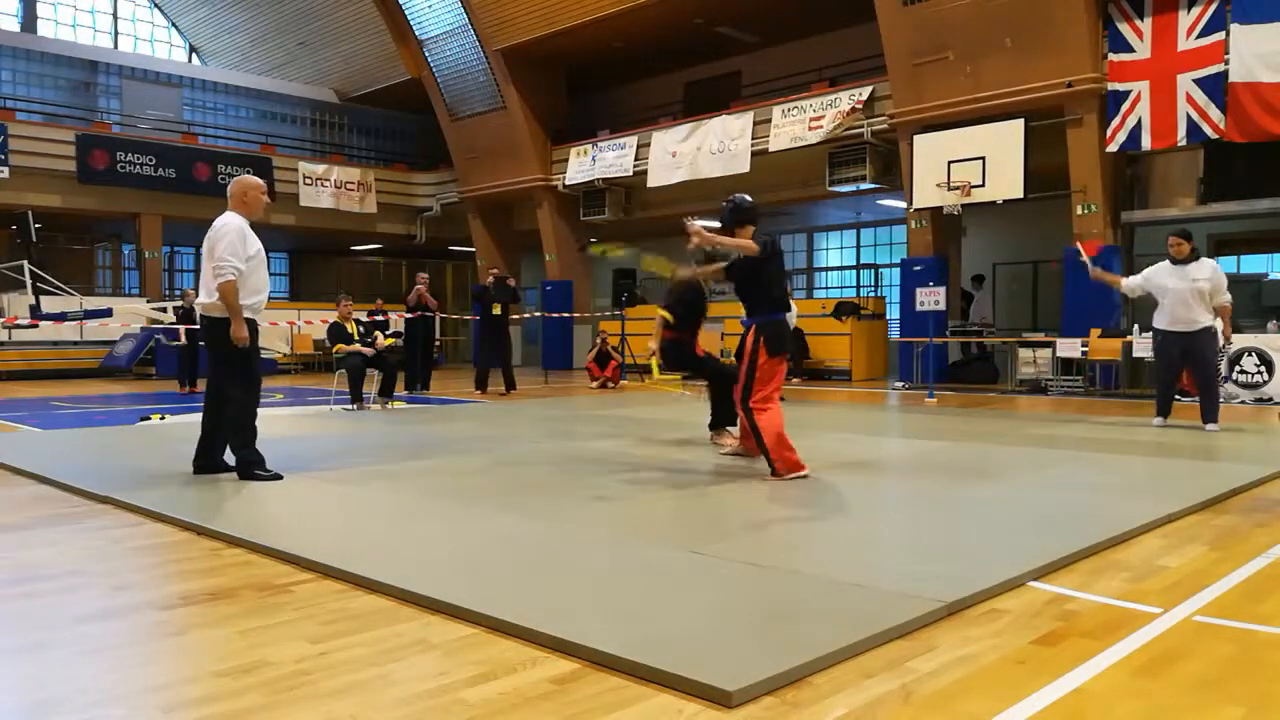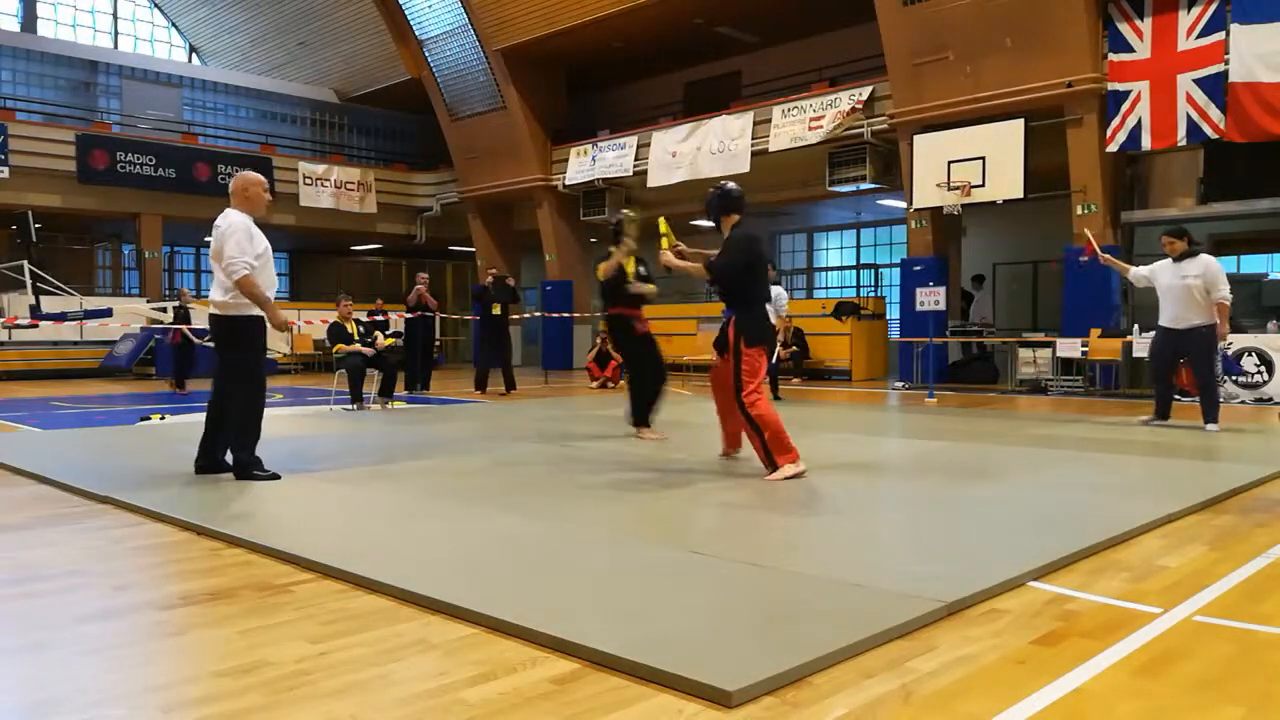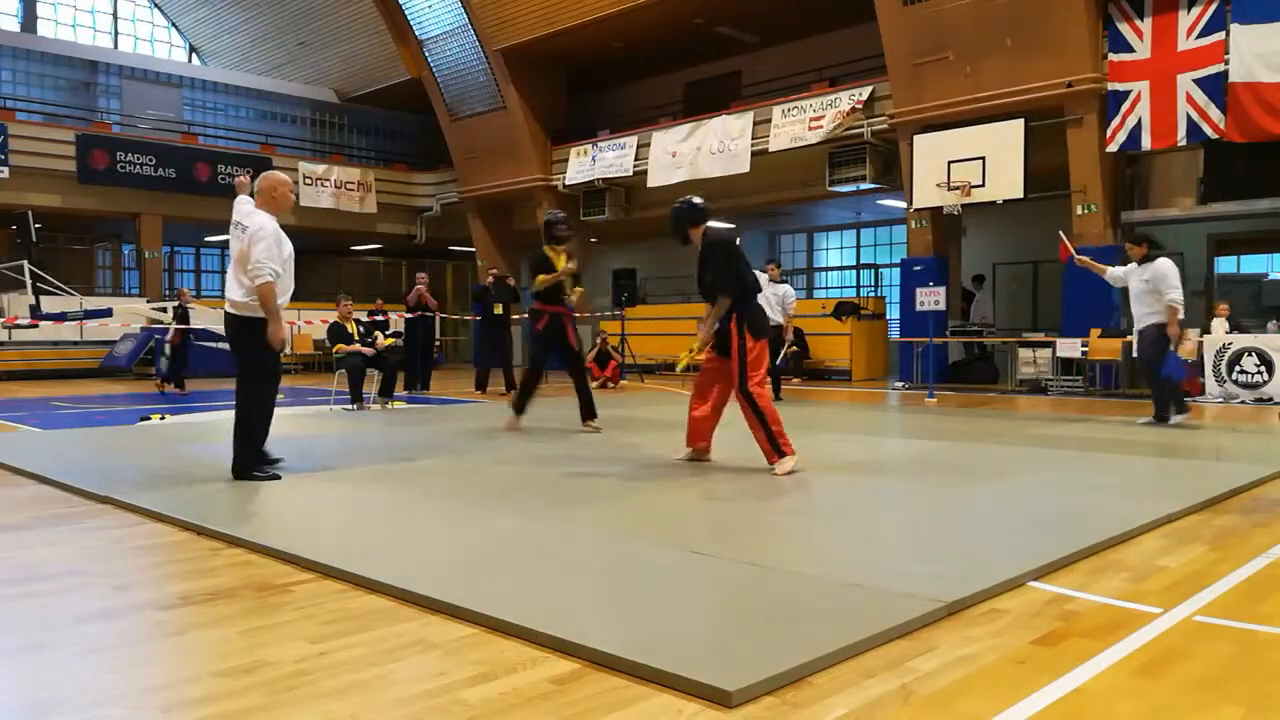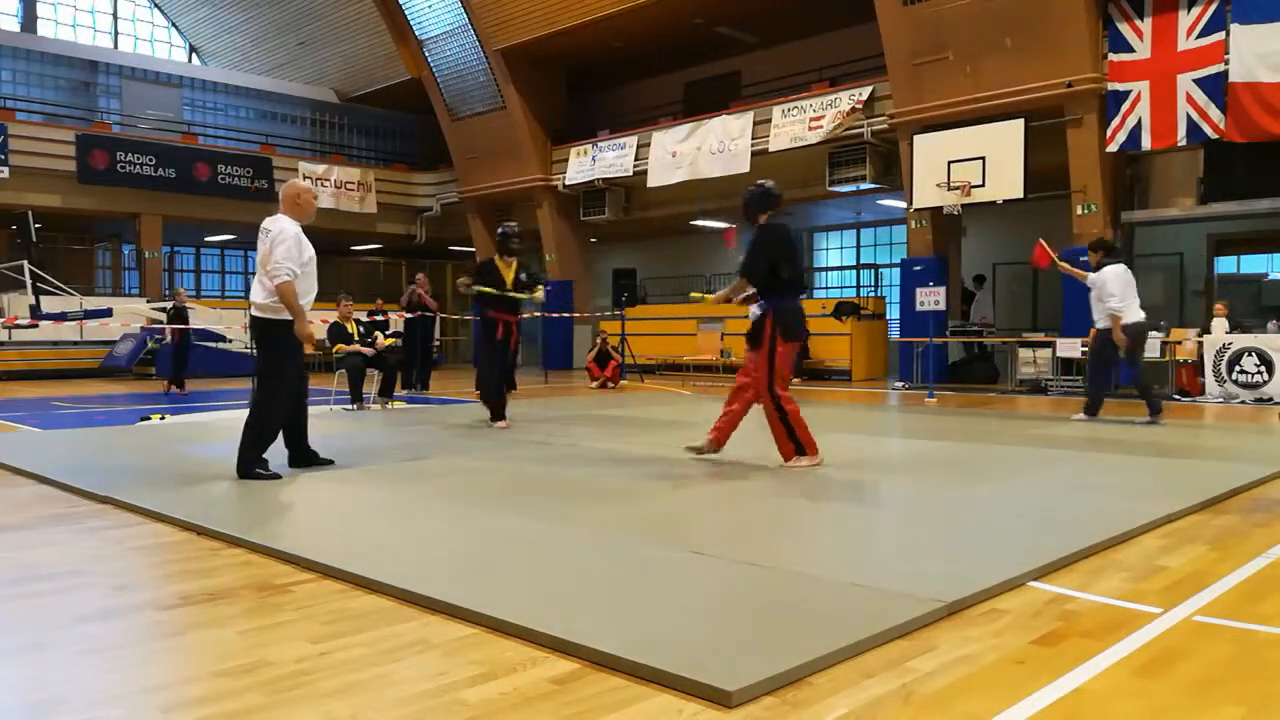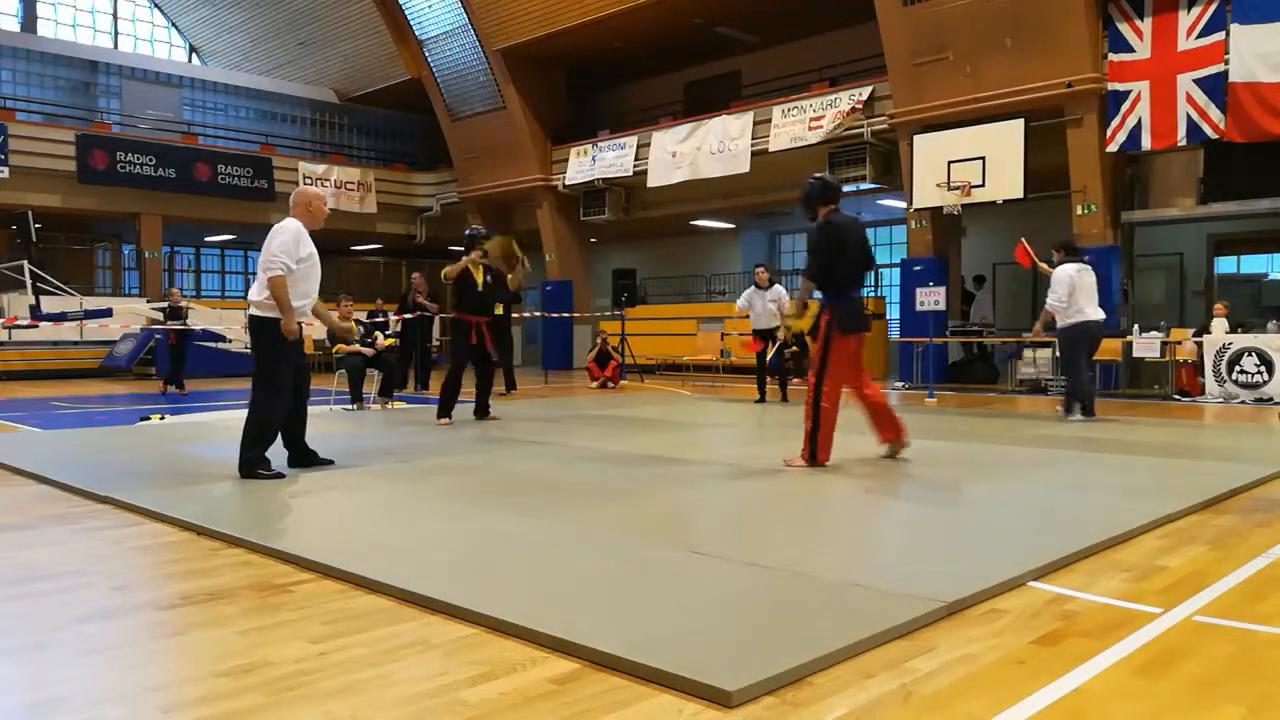
dt=0.4s
person 1, frame 1
left shoulder: (232, 226)
right shoulder: (233, 226)
right elbow: (226, 278)
right wrist: (238, 322)
left hip: (220, 320)
right hip: (230, 322)
left knee: (222, 389)
right knee: (243, 389)
left ankle: (208, 457)
right ankle: (248, 461)
person 1, frame 2
left shoulder: (231, 220)
right shoulder: (239, 224)
right elbow: (241, 274)
right wrist: (271, 308)
left hip: (230, 318)
right hip: (241, 319)
left knee: (228, 390)
right knee: (248, 391)
left ankle: (209, 457)
right ankle: (245, 462)
person 1, frame 3
left shoulder: (244, 213)
right shoulder: (266, 228)
left elbow: (244, 198)
right elbow: (263, 279)
left wrist: (243, 188)
right wrist: (275, 323)
left hip: (242, 317)
right hip: (254, 320)
left knee: (256, 387)
right knee: (257, 390)
left ankle: (250, 452)
right ankle: (246, 463)
person 1, frame 4
left shoulder: (274, 223)
right shoulder: (288, 231)
right elbow: (282, 280)
right wrist: (301, 320)
left hip: (277, 322)
right hip: (277, 322)
left knee: (294, 388)
right knee: (273, 392)
left ankle: (300, 452)
right ankle: (250, 461)
person 1, frame 5
left shoulder: (299, 234)
right shoulder: (290, 229)
left elbow: (305, 292)
right elbow: (275, 273)
left wrist: (334, 323)
right wrist: (287, 316)
left hip: (284, 323)
right hip: (273, 322)
left knee: (297, 388)
right knee: (271, 392)
left ankle: (299, 452)
right ankle: (252, 461)
person 2, frame 1
left shoulder: (765, 244)
right shoulder: (746, 256)
left elbow: (752, 249)
right elbow: (730, 270)
left wrist: (707, 238)
right wrist: (699, 271)
left hip: (766, 333)
right hip: (764, 330)
left knee: (756, 400)
right knee: (748, 392)
left ankle: (788, 464)
right ankle: (747, 443)
person 2, frame 2
left shoulder: (741, 238)
right shoulder: (740, 237)
left elbow: (713, 271)
right elbow: (724, 258)
left wrist: (675, 263)
right wrist: (691, 252)
left hip: (746, 324)
right hip: (745, 322)
left knee: (746, 394)
right knee: (722, 381)
left ankle: (787, 460)
right ankle: (732, 443)
person 2, frame 3
left shoulder: (719, 243)
right shoulder: (709, 246)
left elbow: (727, 293)
left wrist: (708, 329)
right wrist: (706, 329)
left hip: (746, 323)
right hip: (731, 324)
left knee: (748, 388)
right knee: (707, 383)
left ankle: (783, 453)
right ankle: (699, 446)
person 2, frame 4
left shoulder: (769, 231)
right shoulder: (783, 232)
left elbow: (750, 276)
left wrist: (725, 295)
right wrist: (737, 295)
left hip: (779, 318)
right hip: (779, 316)
left knee: (772, 388)
right knee: (748, 381)
left ankle: (806, 451)
right ankle: (715, 440)
person 2, frame 5
left shoulder: (827, 227)
right shoulder: (853, 225)
left elbow: (813, 273)
right elbow: (866, 265)
left wrist: (799, 302)
left hip: (837, 313)
right hip: (854, 309)
left knee: (822, 381)
right knee: (858, 378)
left ankle: (814, 454)
right ankle: (894, 435)
person 3, frame 1
left shoulder: (695, 286)
right shoulder: (689, 284)
right elbow: (663, 313)
right wrist: (655, 341)
left hip: (685, 345)
right hip: (679, 346)
left knee: (725, 374)
right knee: (725, 375)
left ankle: (719, 428)
right ankle: (718, 430)
person 3, frame 2
left shoulder: (640, 263)
right shoulder: (608, 258)
left elbow: (652, 291)
right elbow: (604, 274)
left wrist: (643, 288)
right wrist: (622, 250)
left hip: (638, 321)
right hip: (619, 321)
left knee: (657, 371)
right knee: (640, 371)
left ankle: (640, 417)
right ankle: (642, 424)
person 3, frame 3
left shoulder: (571, 259)
right shoulder: (539, 257)
left elbow: (576, 288)
right elbow: (537, 285)
left wrist: (574, 297)
right wrist: (561, 274)
left hip: (565, 318)
right hip: (543, 317)
left knee: (577, 367)
right knee: (536, 366)
left ankle: (588, 417)
right ankle: (518, 411)
person 3, frame 4
left shoulder: (522, 269)
right shoulder: (487, 267)
left elbow: (537, 286)
right elbow: (464, 284)
left wrist: (539, 294)
right wrist: (465, 284)
left hip: (513, 325)
right hip: (493, 323)
left knee: (506, 368)
right knee: (492, 366)
left ankle: (492, 402)
right ankle: (497, 415)
person 3, frame 5
left shoulder: (489, 270)
right shoulder: (461, 268)
left elbow: (512, 283)
right elbow: (445, 275)
left wrist: (519, 269)
right wrist: (466, 260)
left hip: (482, 326)
right hip: (463, 325)
left knee: (487, 368)
right knee: (457, 367)
left ankle: (482, 410)
right ankle: (444, 413)
person 4, frame 1
left shoulder: (1210, 267)
right shoulder: (1159, 270)
left elbow: (1221, 300)
right elbow: (1131, 284)
left wrist: (1226, 326)
right wrist: (1103, 277)
left hip: (1201, 332)
right hip: (1167, 333)
left knee: (1207, 376)
right knee: (1166, 376)
left ankle: (1210, 420)
right ankle: (1161, 414)
person 4, frame 2
left shoulder: (1207, 263)
right shoulder: (1162, 267)
left elbow: (1221, 295)
right elbow: (1137, 275)
left wrist: (1223, 323)
right wrist: (1112, 262)
left hip: (1200, 330)
right hip: (1167, 330)
left knee: (1205, 376)
right knee: (1159, 372)
left ankle: (1211, 420)
right ankle: (1160, 414)
person 4, frame 3
left shoulder: (1162, 266)
right shoulder: (1135, 268)
left elbow: (1174, 298)
right elbow: (1114, 274)
left wrist: (1173, 325)
right wrist: (1089, 264)
left hip: (1162, 327)
right hip: (1147, 328)
left knee: (1159, 370)
right knee: (1151, 372)
left ankle: (1180, 409)
right ankle: (1161, 414)
person 4, frame 4
left shoulder: (1108, 273)
right shoulder: (1119, 269)
left elbow: (1114, 305)
right elbow: (1094, 280)
left wrist: (1116, 331)
right wrist: (1070, 270)
left hip: (1113, 330)
right hip: (1135, 327)
left knee: (1097, 370)
right knee: (1134, 370)
left ankle: (1090, 411)
right ankle: (1155, 410)
person 4, frame 5
left shoulder: (1063, 270)
right shoulder: (1086, 269)
left elbow: (1055, 303)
left wrist: (1040, 323)
left hip: (1074, 327)
right hip: (1095, 324)
left knee: (1077, 369)
right knee: (1079, 367)
left ankle: (1087, 411)
right ankle: (1069, 407)
